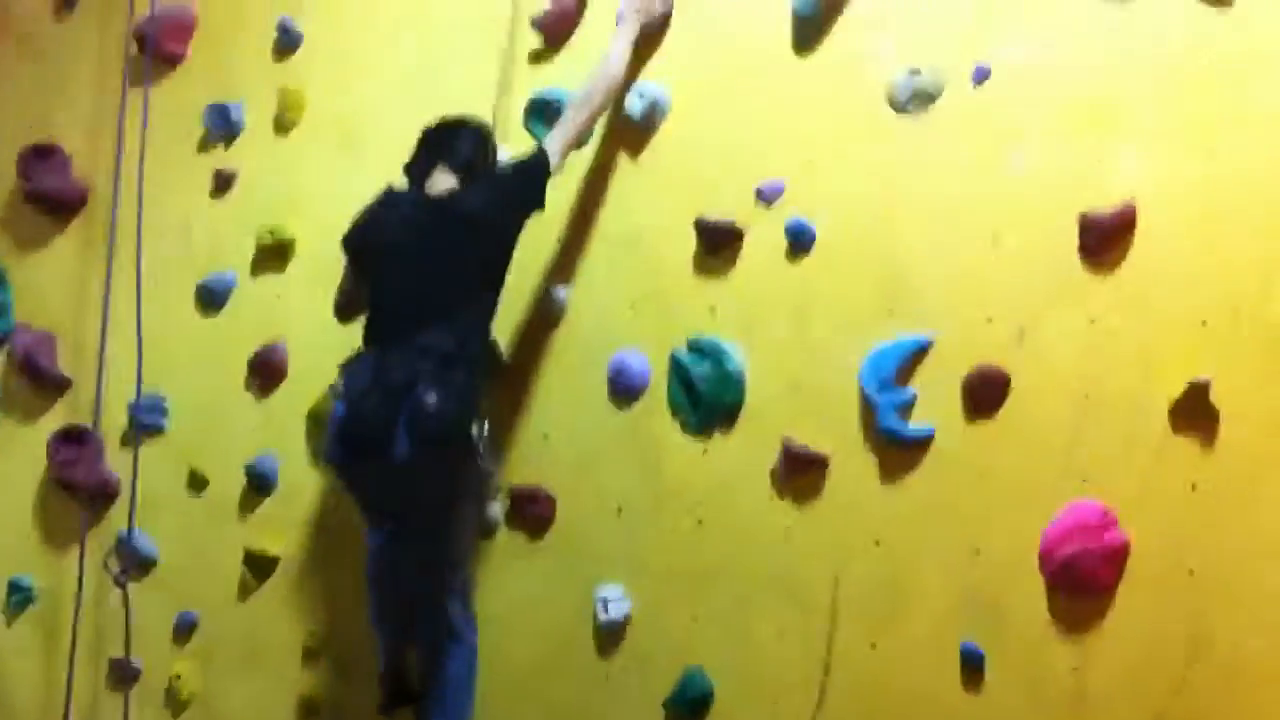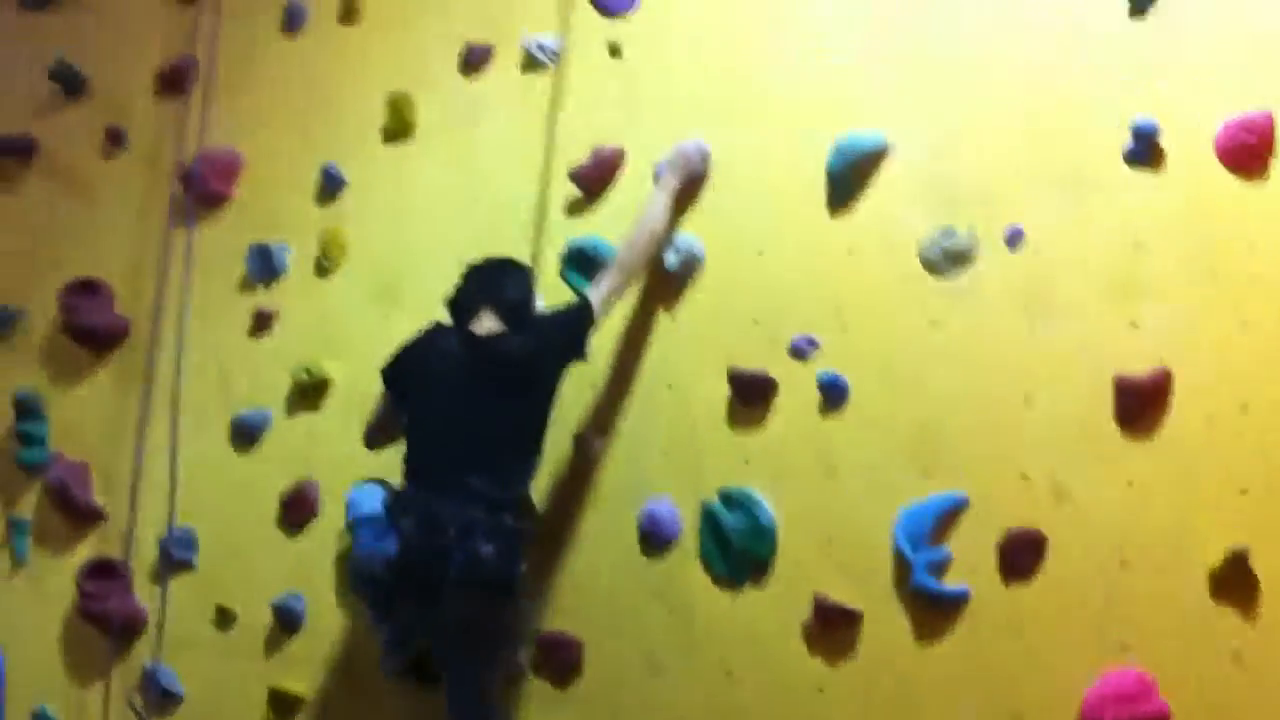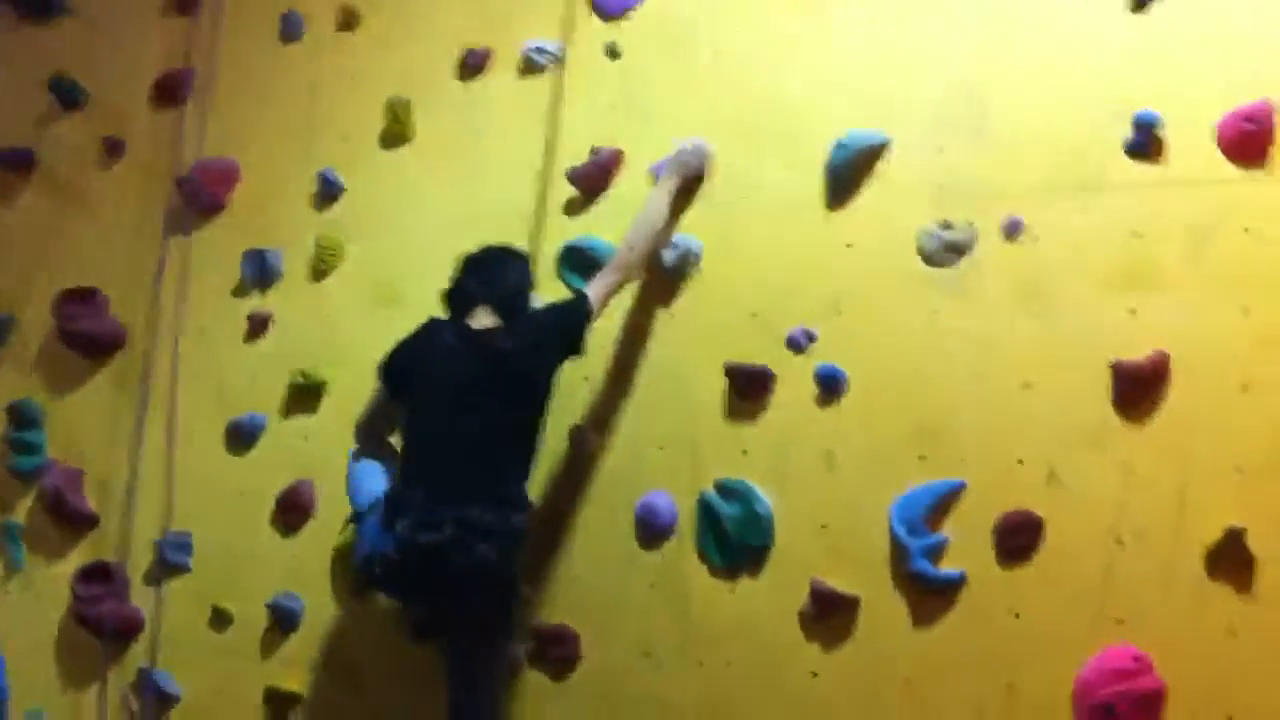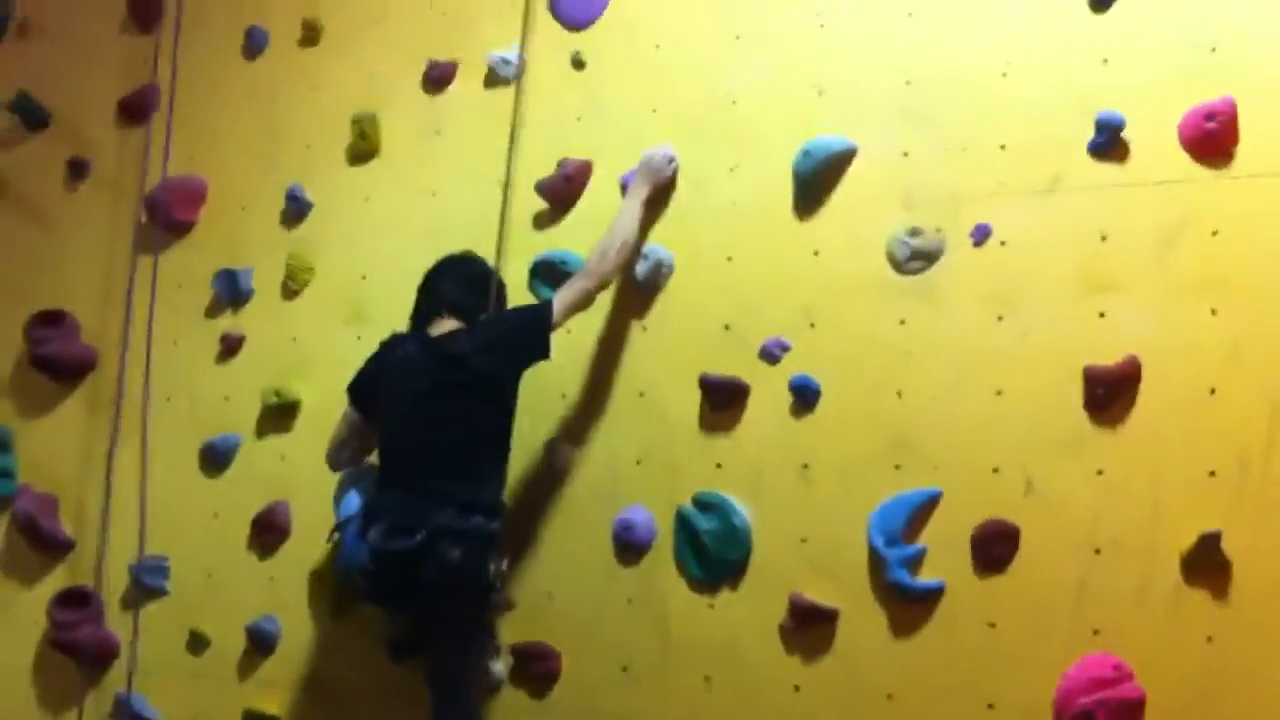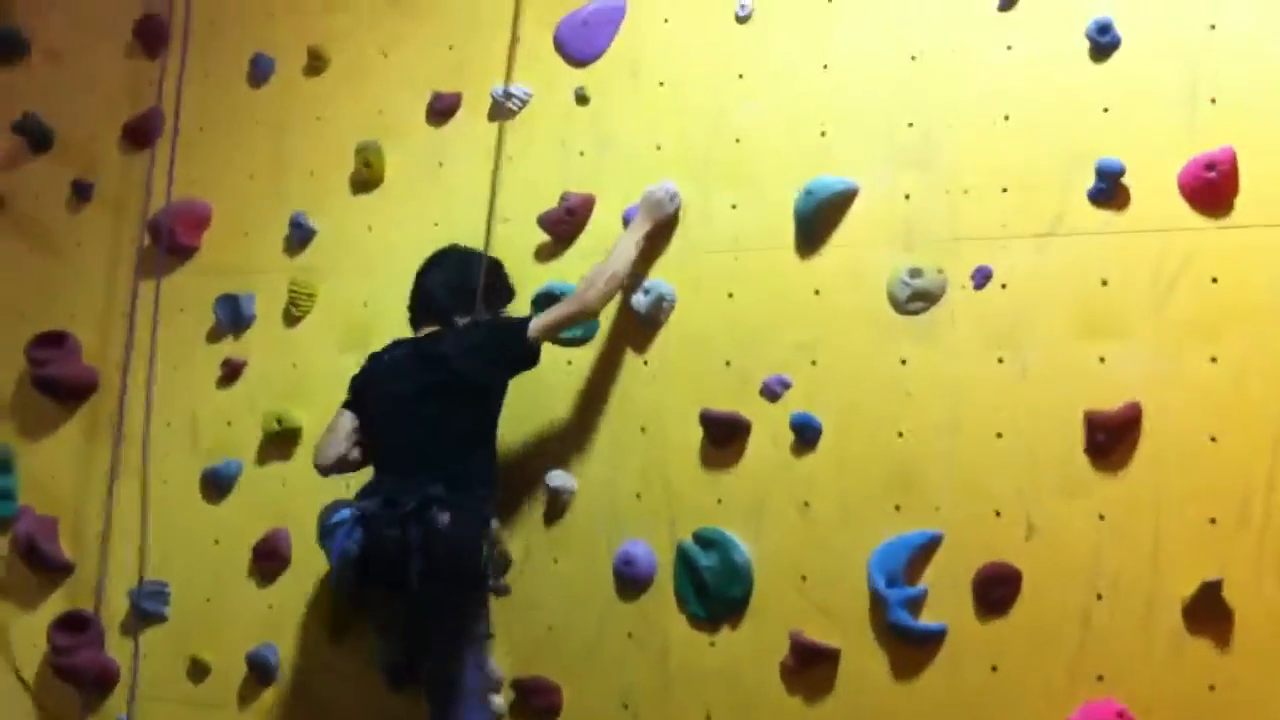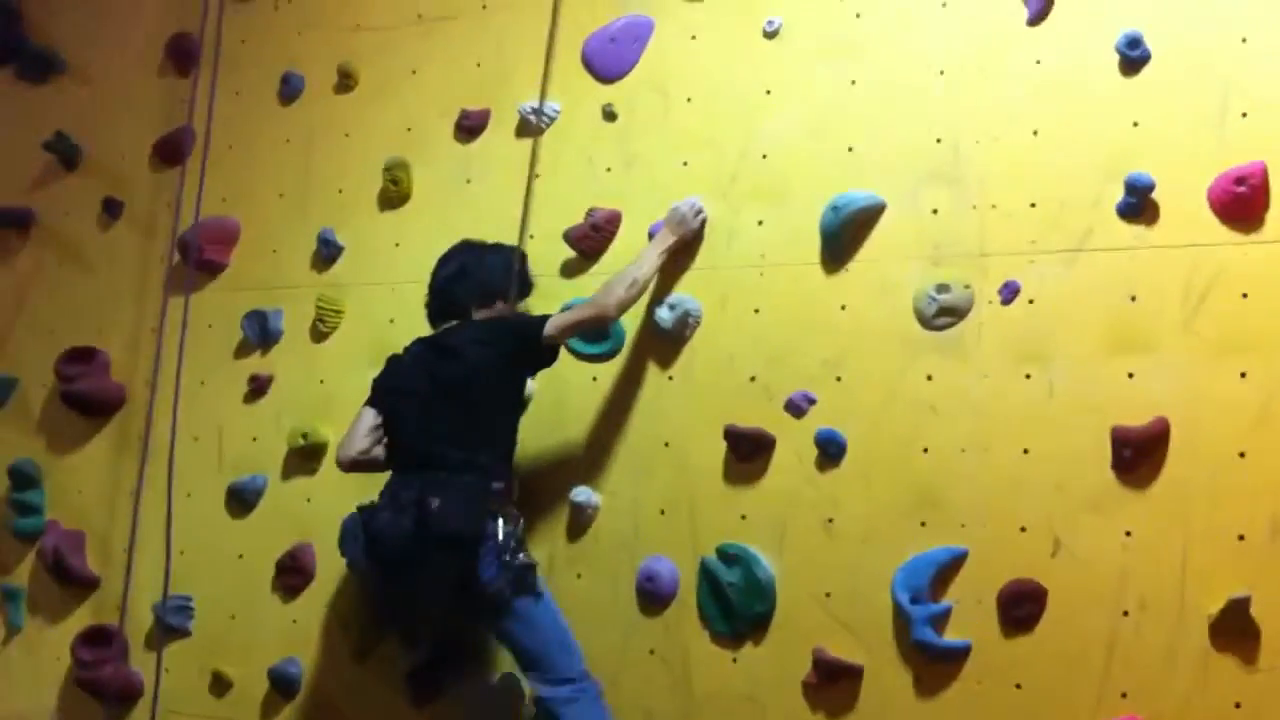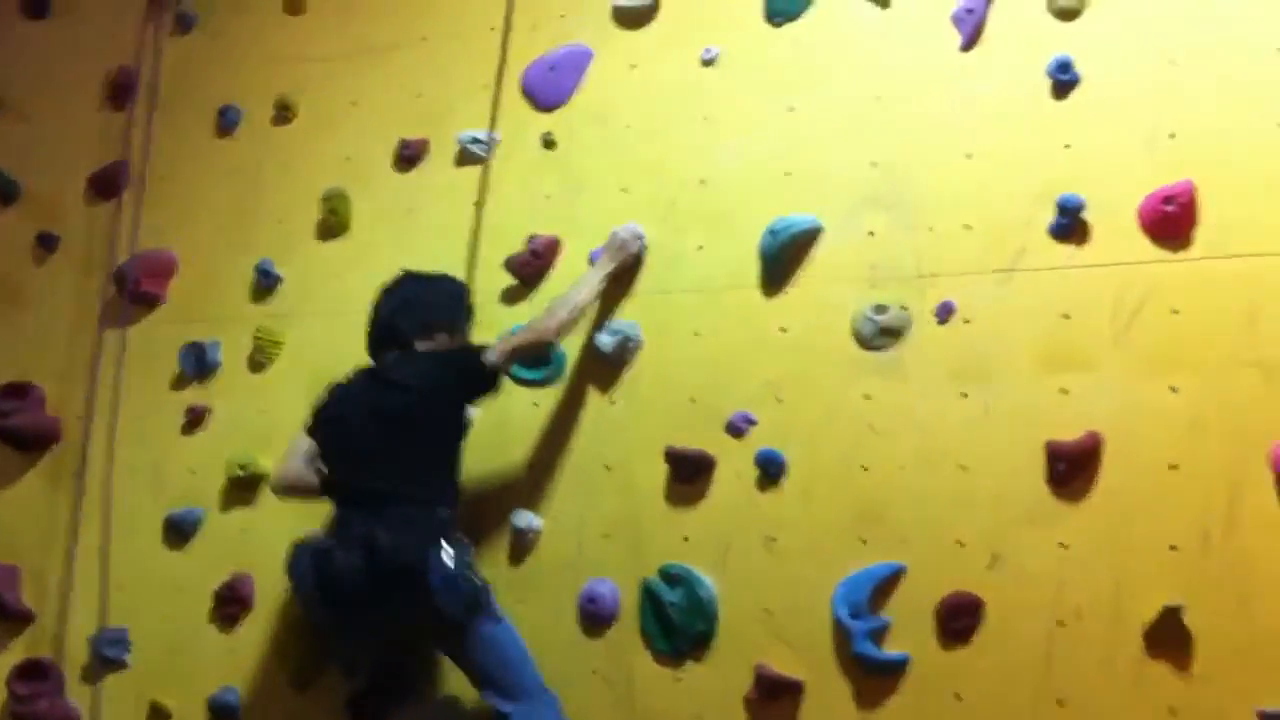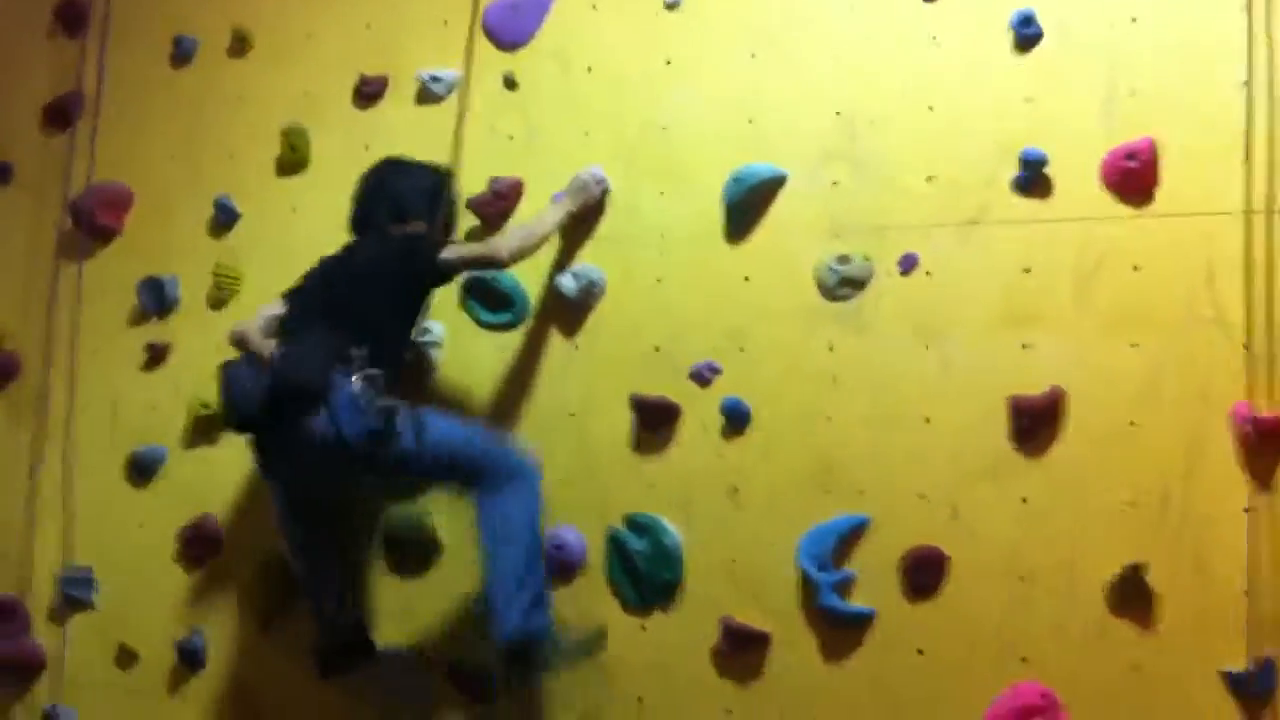
dt=0.3s
person 1, frame 1
left shoulder: (384, 216)
right shoulder: (499, 199)
left elbow: (344, 308)
right elbow: (583, 112)
left hip: (361, 418)
right hip: (436, 428)
left knee: (392, 538)
right knee: (446, 616)
person 1, frame 2
left shoulder: (426, 351)
right shoulder: (543, 344)
left elbow: (375, 437)
right elbow: (627, 267)
right wrist: (672, 181)
left hip: (402, 555)
right hip: (486, 568)
left knee: (364, 498)
left ankle: (409, 649)
person 1, frame 3
left shoulder: (424, 345)
right shoulder: (539, 340)
left elbow: (367, 435)
right elbow: (624, 266)
right wrist: (670, 181)
left hip: (398, 554)
right hip: (482, 564)
left ankle: (425, 609)
person 1, frame 4
left shoulder: (389, 359)
right shoulder: (499, 344)
left elbow: (340, 458)
right elbow: (596, 276)
right wrist: (640, 190)
left hip: (379, 557)
right hip: (459, 565)
left knee: (355, 495)
left ankle: (409, 624)
person 1, frame 5
left shoulder: (381, 366)
right shoulder: (483, 346)
left elbow: (327, 458)
right elbow: (586, 302)
right wrist: (642, 225)
left hip: (373, 548)
right hip: (448, 553)
left knee: (337, 517)
left ankle: (406, 645)
person 1, frame 6
left shoulder: (402, 364)
right shoulder: (503, 341)
left elbow: (351, 455)
right elbow: (604, 307)
right wrist: (666, 239)
left hip: (399, 541)
right hip: (476, 543)
left knee: (357, 532)
left ankle: (431, 651)
person 1, frame 7
left shoulder: (344, 397)
right shoulder: (445, 371)
left elbow: (287, 478)
right elbow: (543, 331)
right wrist: (606, 264)
left hip: (347, 580)
right hip: (426, 571)
left knee: (306, 563)
left ankle: (374, 677)
person 1, frame 8
left shoulder: (328, 271)
right shoulder: (406, 253)
left elbow: (246, 332)
right elbow: (500, 251)
right wrist: (565, 204)
left hip: (284, 428)
right hip: (350, 410)
left knee: (315, 531)
right knee: (511, 471)
left ankle: (339, 637)
right ankle: (522, 632)
